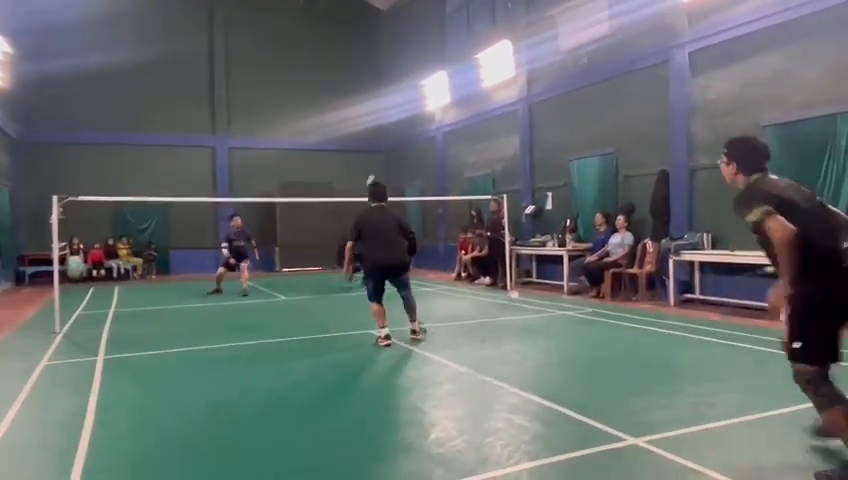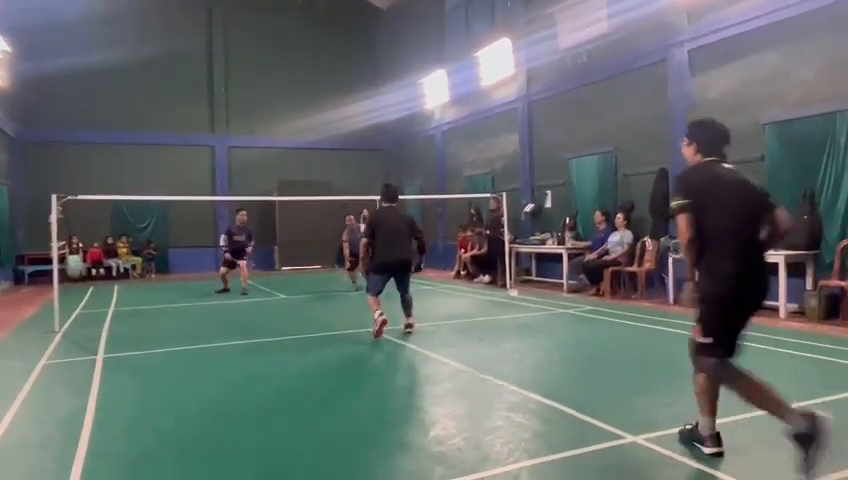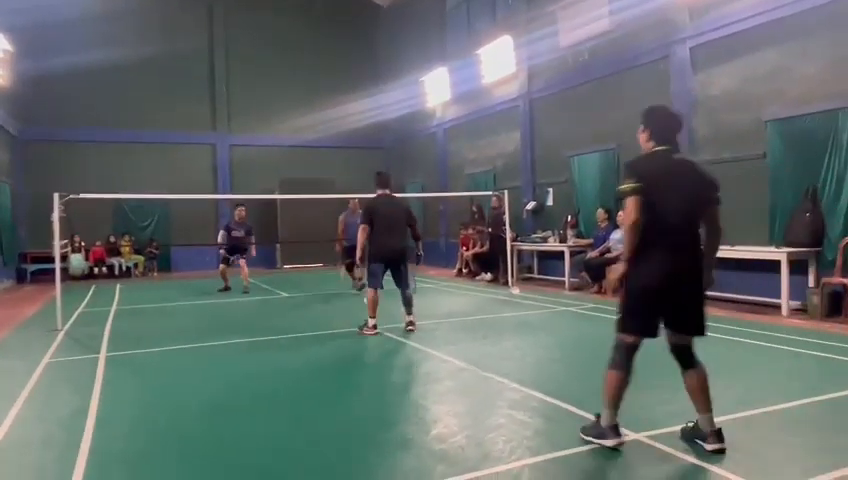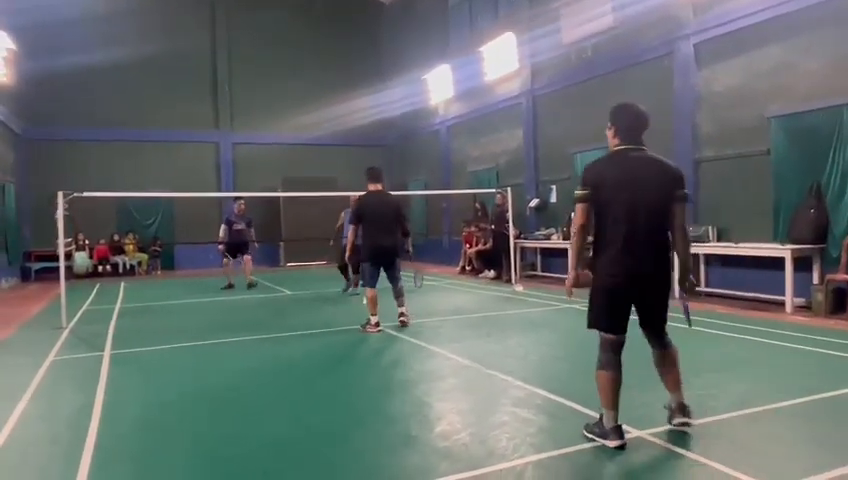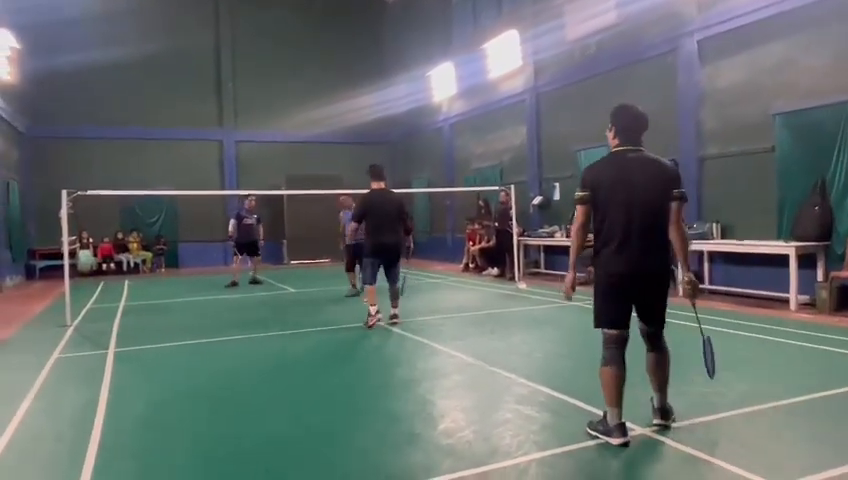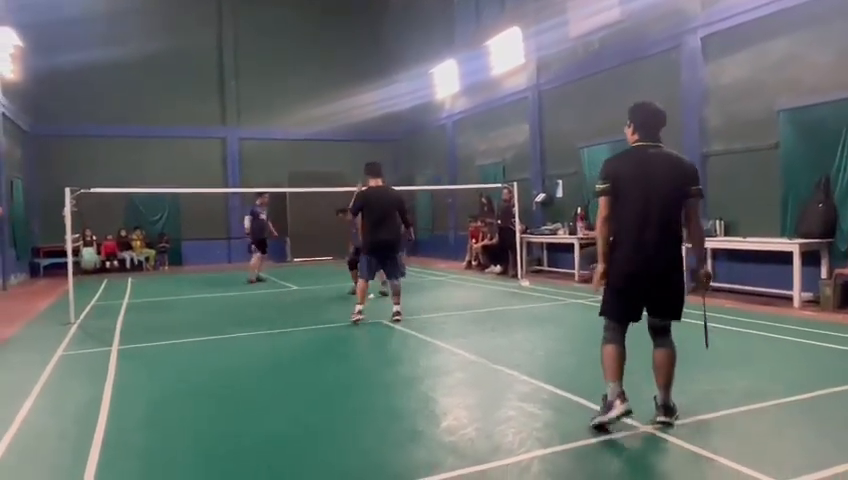
dt=0.3s
person 1, frame 1
left shoulder: (748, 197)
right shoulder: (785, 186)
left elbow: (785, 234)
left wrist: (787, 282)
left hip: (816, 287)
left knee: (808, 374)
right knee: (802, 355)
person 1, frame 2
left shoulder: (687, 180)
right shoulder: (743, 181)
left elbow: (687, 235)
right elbow: (782, 224)
left wrist: (693, 274)
left hip: (722, 282)
right hip: (750, 278)
left knee: (713, 363)
right knee: (702, 350)
left ankle: (800, 424)
right ankle: (706, 432)
person 1, frame 3
left shoulder: (638, 166)
right shoulder: (699, 175)
left elbow: (632, 219)
right elbow: (713, 229)
left wrist: (624, 262)
right wrist: (706, 269)
left hip: (649, 273)
right hip: (687, 274)
left knee: (625, 347)
right knee: (683, 351)
left ankle: (607, 426)
right ankle: (708, 430)
person 1, frame 4
left shoulder: (596, 171)
right shoulder: (669, 171)
left elbow: (580, 225)
right elbow: (678, 227)
left wrist: (574, 268)
right wrist: (685, 270)
left hip: (612, 271)
right hip: (655, 271)
left knee: (610, 346)
right knee: (659, 336)
left ankle: (610, 426)
right ankle: (678, 406)
person 1, frame 5
left shoulder: (594, 172)
right shoulder: (666, 171)
left elbow: (580, 226)
right elbow: (674, 225)
left wrist: (572, 269)
right wrist: (685, 269)
left hip: (612, 270)
right hip: (655, 270)
left knee: (613, 343)
right knee: (654, 337)
left ankle: (614, 424)
right ankle: (661, 406)
person 1, frame 6
left shoulder: (614, 166)
right shoulder: (684, 168)
left elbow: (604, 218)
right elbow: (692, 221)
left wrist: (602, 261)
right wrist: (701, 263)
left hip: (625, 264)
right hip: (667, 265)
left knee: (613, 330)
right knee: (661, 332)
left ankle: (615, 397)
right ankle: (665, 405)
person 2, frame 1
left shoulder: (361, 219)
right shoulder: (395, 217)
left elbow: (350, 245)
right elbow: (411, 240)
left wrist: (347, 265)
right wrist: (408, 259)
left hip: (373, 266)
right hip: (397, 264)
left knee: (376, 301)
right knee: (407, 296)
left ankle: (384, 333)
right ankle: (415, 328)
person 2, frame 2
left shoulder: (375, 217)
right shoulder: (407, 218)
left elbow: (365, 242)
right elbow: (421, 241)
left wrist: (364, 262)
right wrist: (420, 260)
left hip: (381, 262)
right hip: (404, 262)
left knee: (372, 293)
right knee: (405, 293)
left ankle: (379, 316)
right ankle: (409, 322)
person 2, frame 3
left shoulder: (371, 204)
right shoulder: (402, 204)
left elbow: (364, 229)
right elbow: (414, 228)
left wrist: (359, 252)
right wrist: (419, 249)
left hip: (378, 252)
right hip: (399, 251)
left knee: (373, 287)
right knee: (405, 288)
left ankle: (371, 324)
right ankle: (410, 320)
person 2, frame 4
left shoulder: (362, 201)
right shoulder: (394, 200)
left elbow: (353, 228)
right elbow: (403, 226)
left wrist: (349, 250)
right wrist: (408, 244)
left hip: (371, 249)
right hip: (392, 249)
left knee: (370, 286)
right knee: (396, 282)
left ankle: (373, 321)
right ankle: (403, 313)
person 2, frame 5
left shoulder: (366, 199)
right shoulder: (397, 198)
left elbow: (355, 224)
right elbow: (406, 223)
left wrist: (350, 236)
right wrist: (409, 241)
left hip: (373, 247)
right hip: (394, 246)
left knee: (369, 282)
right knee: (393, 281)
left ankle: (374, 311)
right ankle: (394, 313)
person 2, frame 6
left shoulder: (363, 195)
right shoulder: (395, 194)
left elbow: (352, 213)
right elbow: (405, 217)
right wrist: (410, 233)
left hip: (371, 243)
right hip: (391, 243)
left knee: (363, 277)
right knee: (394, 277)
left ankle: (358, 309)
right ankle: (397, 310)
